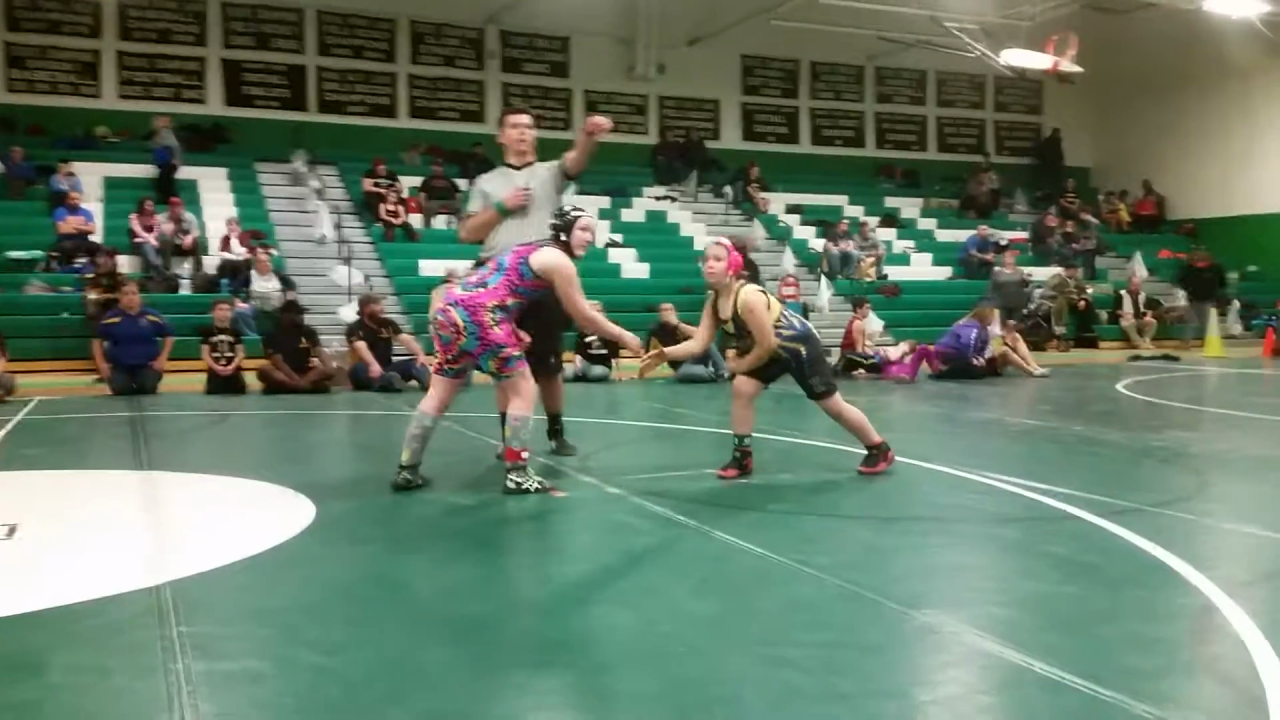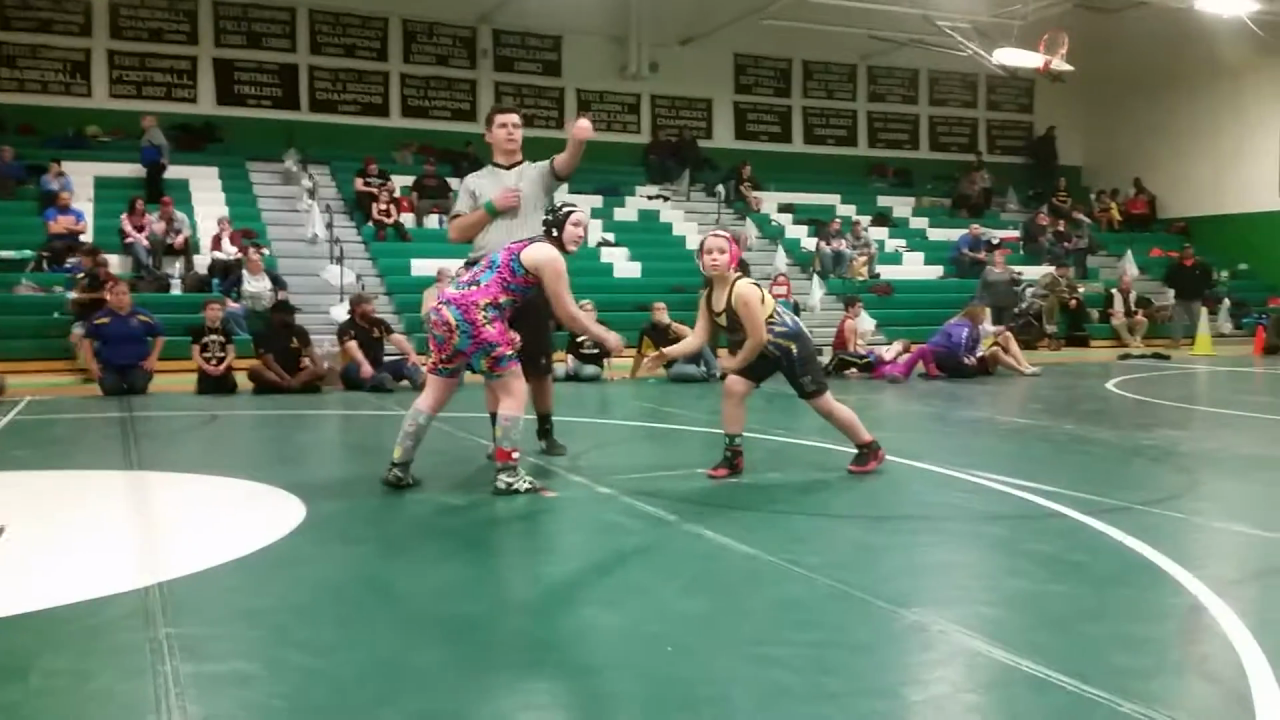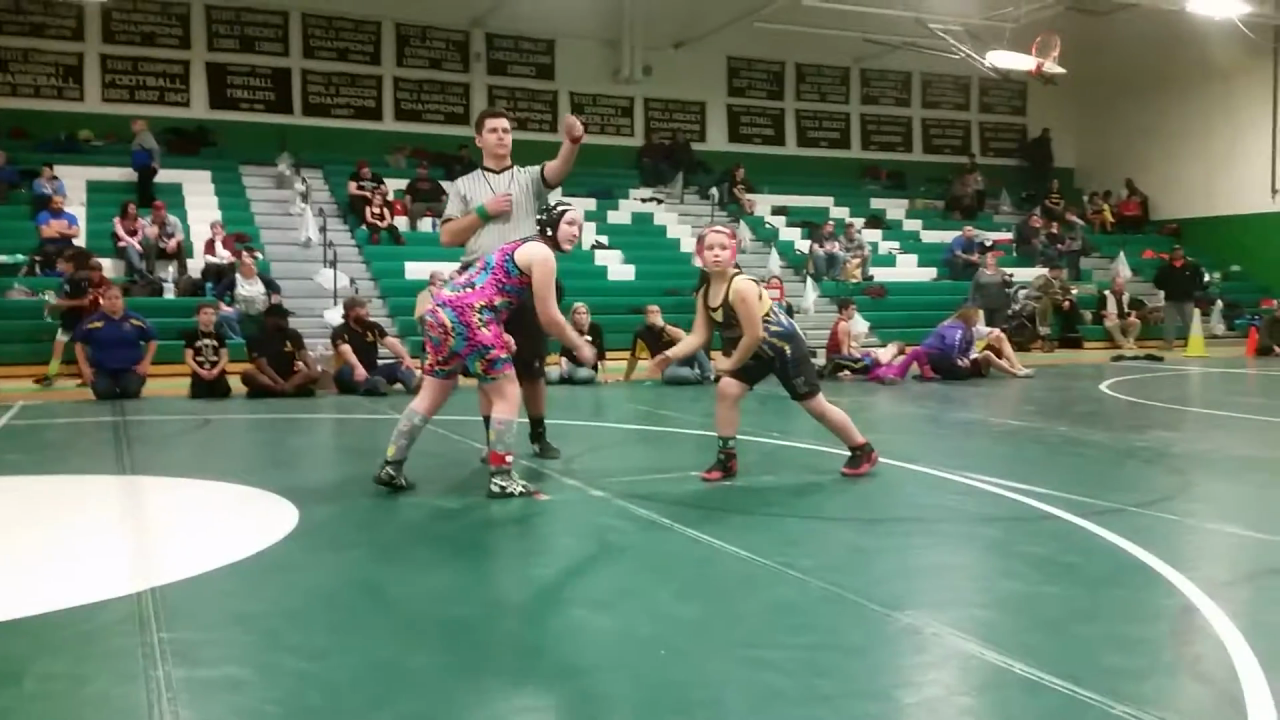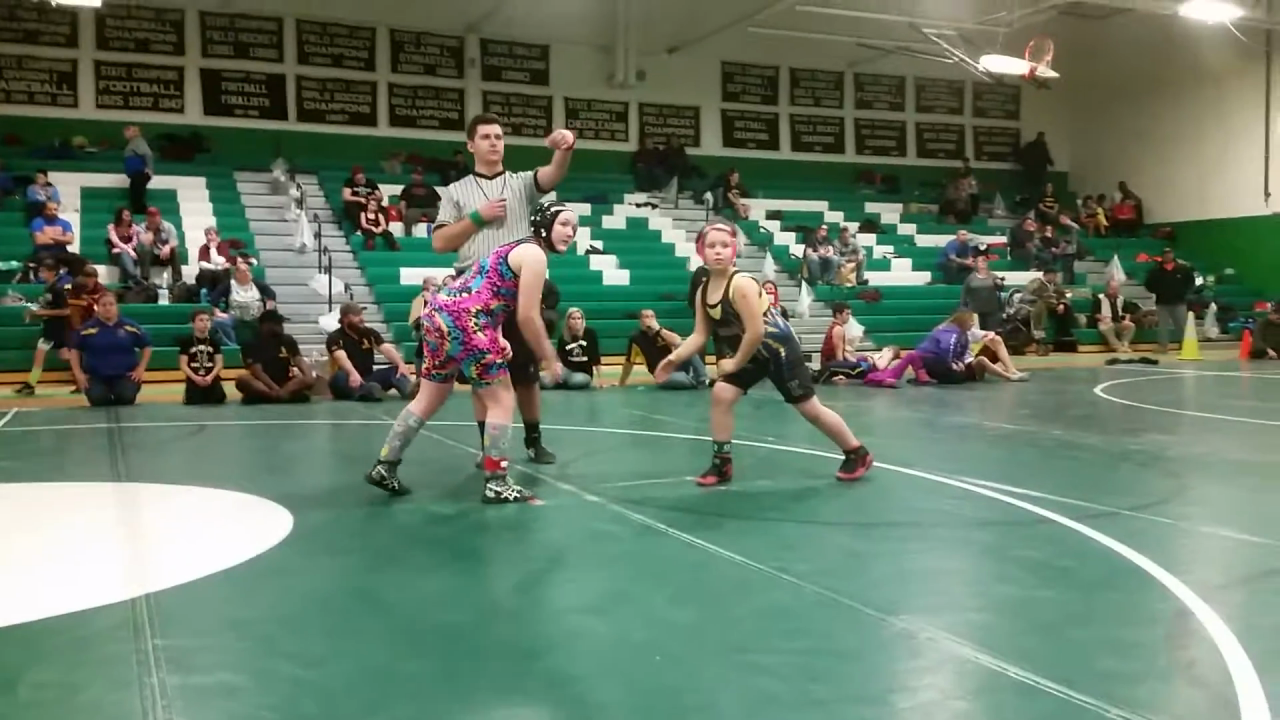
dt=0.1s
person 1, frame 1
left shoulder: (549, 174)
right shoulder: (486, 182)
left elbow: (576, 160)
right elbow: (467, 233)
left wrist: (589, 134)
right wrist: (501, 207)
left knee: (549, 363)
left ankle: (556, 432)
person 1, frame 2
left shoulder: (538, 173)
right shoulder: (474, 182)
left elbow: (568, 161)
right elbow: (455, 233)
left wrist: (578, 136)
right wrist: (491, 207)
left knee: (538, 363)
left ankle: (546, 432)
person 1, frame 3
left shoulder: (529, 178)
right shoulder: (464, 185)
left elbow: (560, 169)
right elbow: (447, 237)
left wrist: (573, 140)
right wrist: (483, 211)
left knee: (532, 367)
left ankle: (539, 436)
person 1, frame 4
left shoulder: (521, 183)
right shoulder: (456, 191)
left elbow: (554, 174)
right elbow: (440, 243)
left wrist: (564, 149)
right wrist: (477, 217)
left knee: (526, 369)
left ankle: (533, 440)
person 2, frame 1
left shoulder: (532, 251)
right shoulder: (558, 259)
right elbow: (583, 315)
left wrist: (513, 332)
right wrist: (624, 337)
left hip: (450, 310)
right hip: (476, 318)
left knee: (439, 394)
right knee: (523, 391)
left ankle: (407, 470)
right ankle: (517, 474)
person 2, frame 2
left shoulder: (529, 247)
right shoulder: (549, 254)
right elbow: (567, 313)
left wrist: (506, 334)
right wrist: (605, 336)
left hip: (445, 309)
right hip: (472, 316)
left knee: (434, 392)
right knee: (515, 391)
left ankle: (398, 467)
right ankle: (508, 474)
person 2, frame 3
left shoulder: (522, 248)
right shoulder: (543, 254)
right elbow: (548, 317)
left wrist: (500, 334)
right wrist: (580, 346)
left hip: (441, 312)
right hip: (466, 318)
left knee: (431, 395)
right knee: (508, 394)
left ankle: (392, 466)
right ankle: (501, 478)
person 2, frame 4
left shoulder: (519, 249)
right shoulder: (535, 254)
right elbow: (528, 316)
left wrist: (497, 338)
right wrist: (550, 359)
left hip: (439, 316)
right hip: (462, 323)
left knee: (428, 399)
right knee: (502, 399)
left ankle: (385, 467)
right ankle: (496, 483)
person 3, frame 1
left shoulder: (750, 297)
right shoulder: (714, 303)
left elbow: (767, 344)
right elbow: (698, 344)
left wrist: (742, 363)
right wrist: (665, 353)
left hip: (801, 346)
right hip: (773, 350)
left knee: (832, 404)
right knee: (741, 389)
left ankle: (879, 449)
right ankle: (742, 457)
person 3, frame 2
left shoulder: (744, 290)
right shoulder: (708, 296)
left elbow: (758, 337)
right elbow: (698, 338)
left wrist: (736, 362)
right wrist: (666, 353)
left hip: (791, 344)
right hip: (764, 349)
left knee: (822, 402)
right knee: (732, 388)
left ankle: (870, 448)
right ankle: (733, 457)
person 3, frame 3
left shoulder: (742, 286)
right shoulder: (704, 293)
left elbow: (754, 335)
right elbow: (697, 337)
left wrist: (731, 362)
right wrist: (669, 355)
left hip: (785, 346)
right hip: (756, 351)
left knee: (815, 405)
right knee: (726, 390)
left ankle: (863, 449)
right ankle: (726, 459)
person 3, frame 4
left shoulder: (742, 284)
right shoulder: (704, 291)
left elbow: (756, 331)
right elbow: (700, 335)
left wrist: (735, 362)
right wrist: (674, 358)
left hip: (778, 349)
right hip: (748, 353)
left knee: (808, 407)
right knee: (721, 395)
left ankle: (857, 453)
right ankle: (722, 465)
